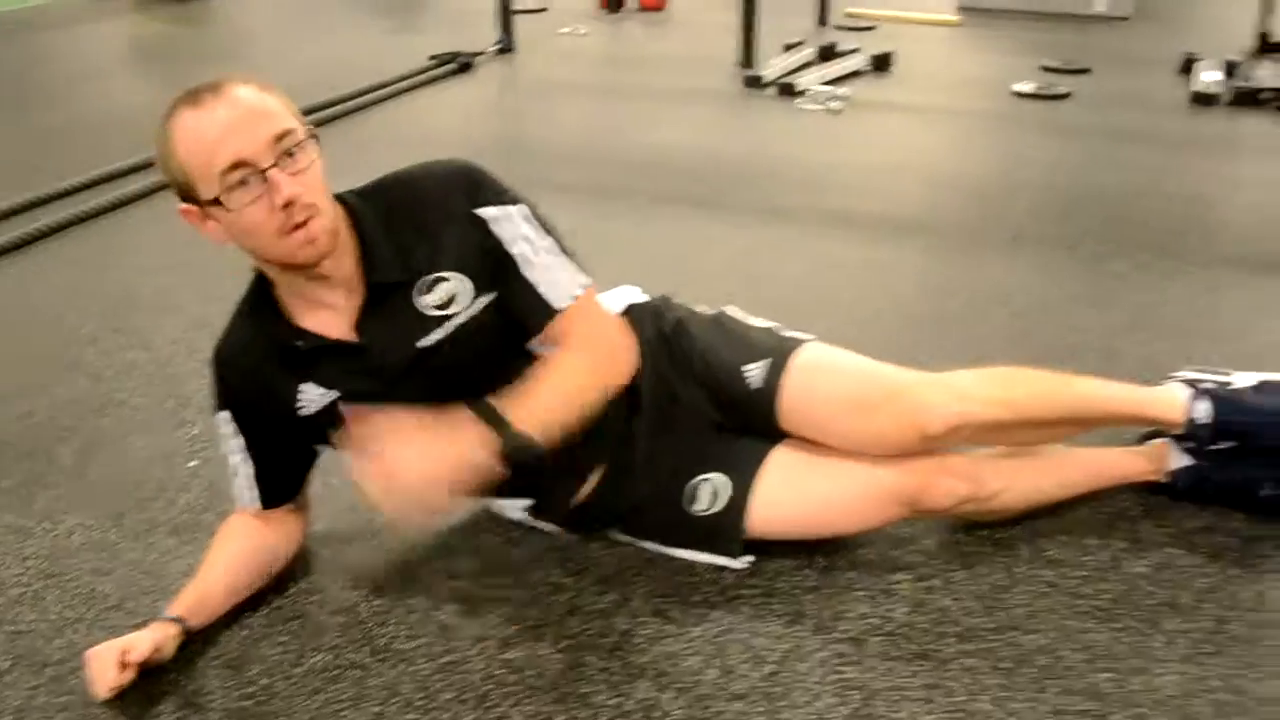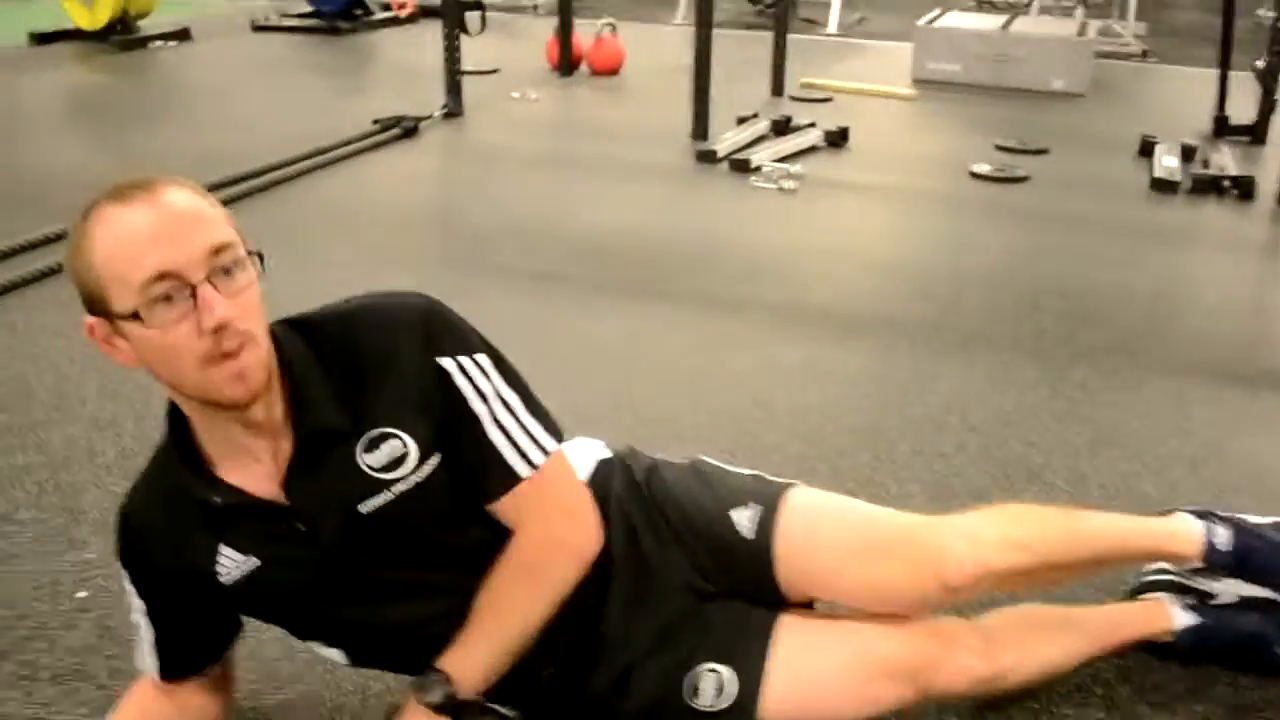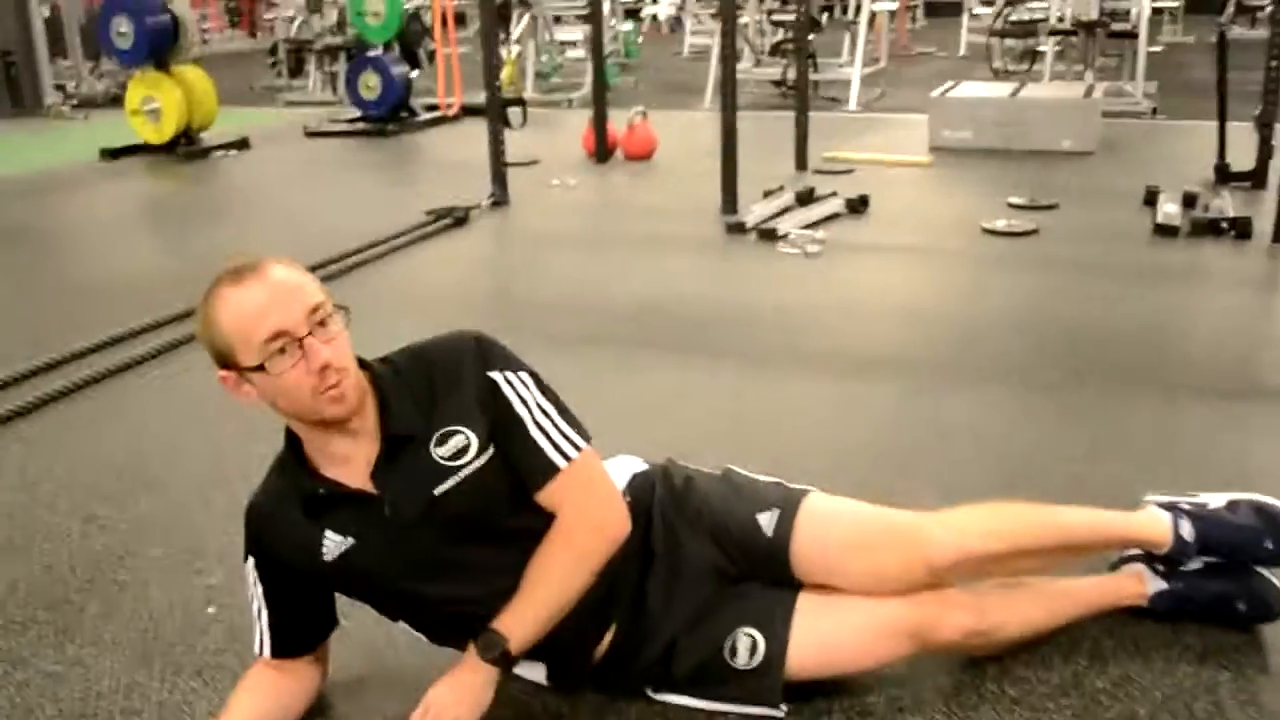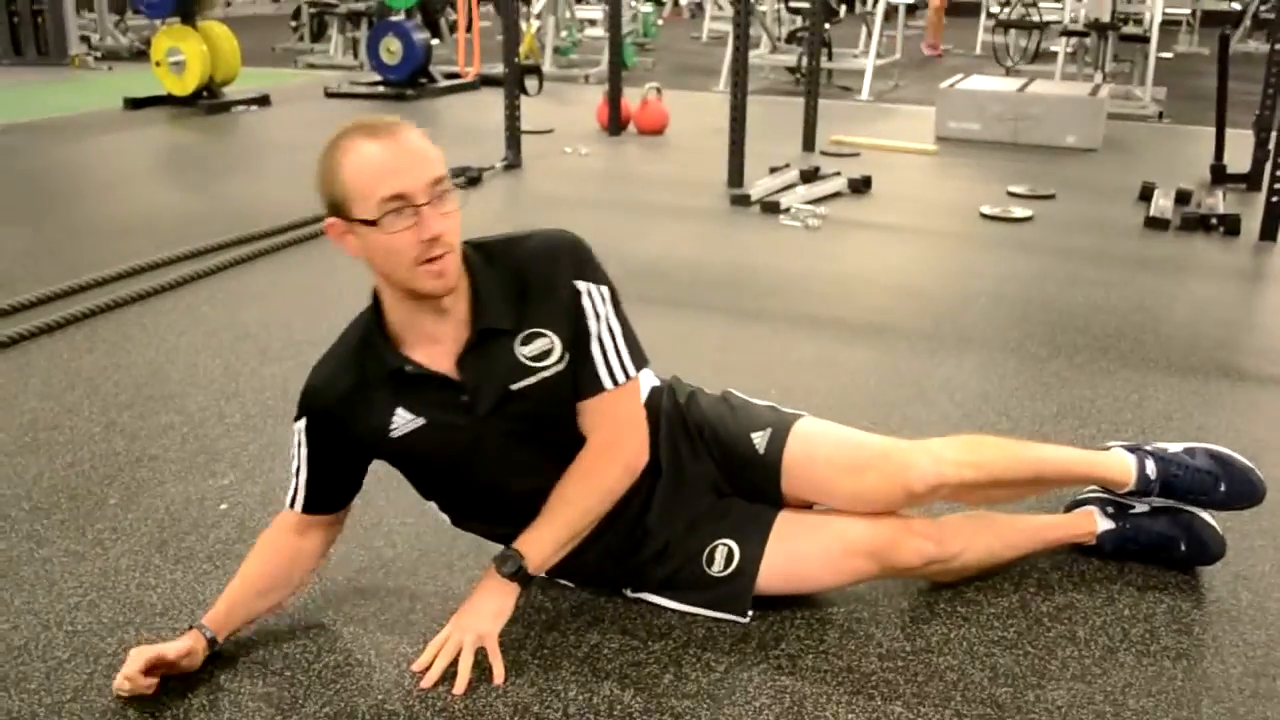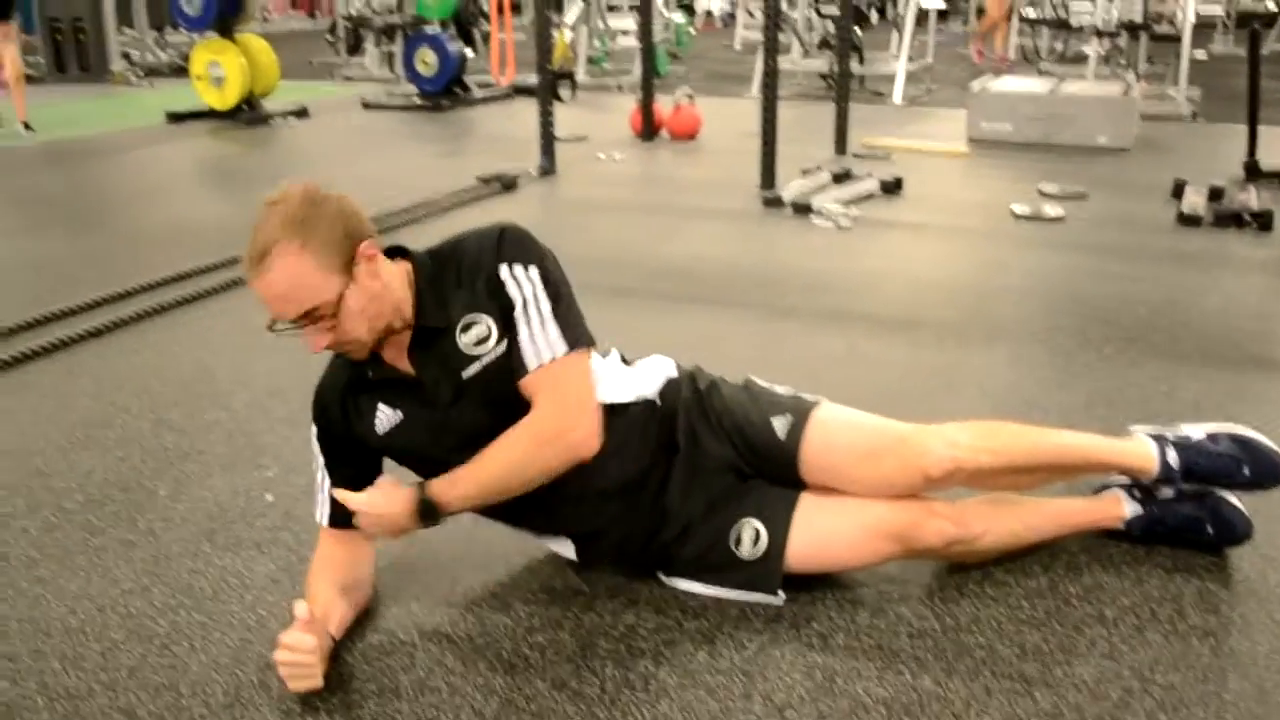
dt=1s
person 1, frame 1
left shoulder: (444, 201)
right shoulder: (257, 368)
left elbow: (601, 349)
right elbow: (275, 517)
left wrist: (480, 443)
right wrist: (170, 624)
left hip: (659, 360)
right hip: (622, 485)
left knee: (918, 418)
right knee: (926, 486)
right ankle: (1165, 466)
person 1, frame 2
left shoulder: (399, 341)
right shoulder: (170, 530)
left elbow: (563, 523)
left hip: (638, 524)
left knee: (932, 570)
right ankle: (1172, 620)
person 1, frame 3
left shoulder: (460, 370)
right shoulder: (288, 527)
left elbow: (598, 510)
left hip: (676, 526)
left knee: (924, 554)
right knee: (934, 624)
left ankle: (1168, 527)
right ankle: (1152, 587)
person 1, frame 4
left shoulder: (553, 268)
right shoulder: (348, 393)
left elbow: (618, 442)
right elbow: (307, 525)
left wrist: (505, 579)
right wrist: (202, 638)
left hip: (682, 439)
right hip: (630, 551)
left knee: (905, 476)
right knee: (898, 549)
left ankle: (1127, 469)
right ankle: (1099, 531)
person 1, frame 5
left shoulder: (494, 262)
right shoulder: (347, 407)
left elbow: (571, 428)
right elbow: (347, 534)
left wrist: (422, 502)
right wrist: (317, 628)
left hip: (690, 424)
right hip: (664, 531)
left knee: (923, 461)
right knee: (919, 532)
left ankle: (1150, 456)
right ankle: (1125, 515)
